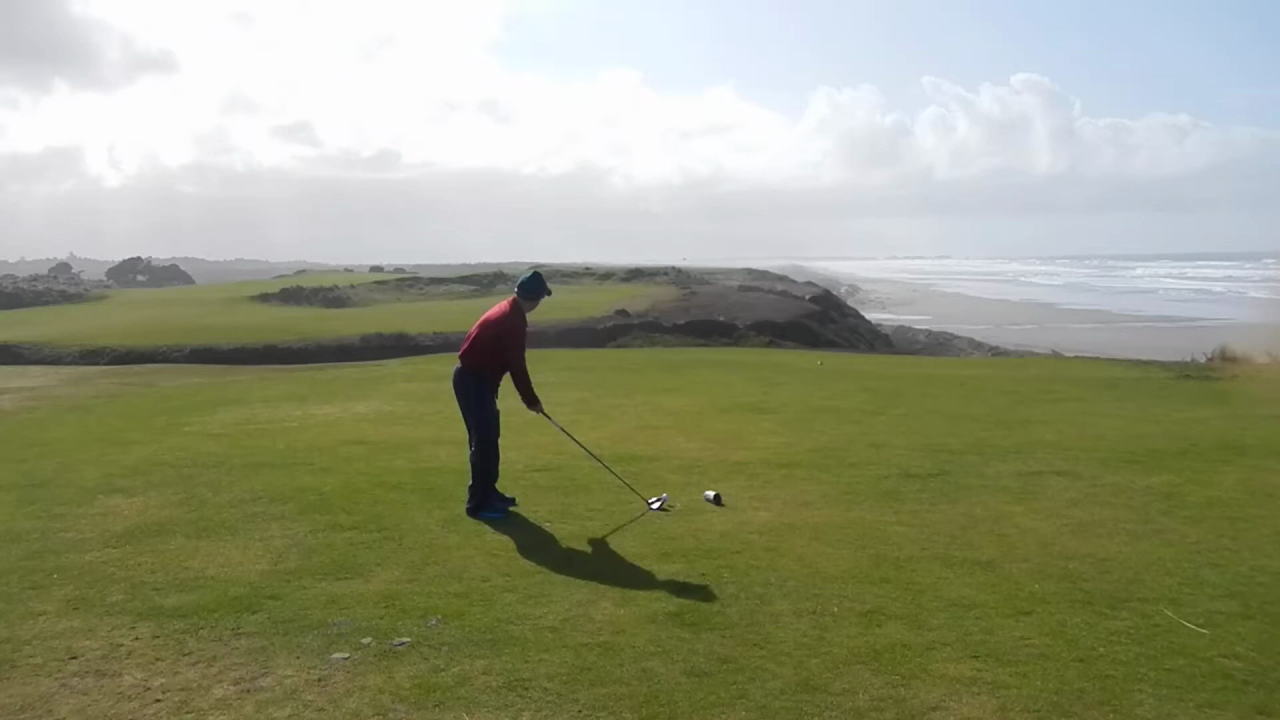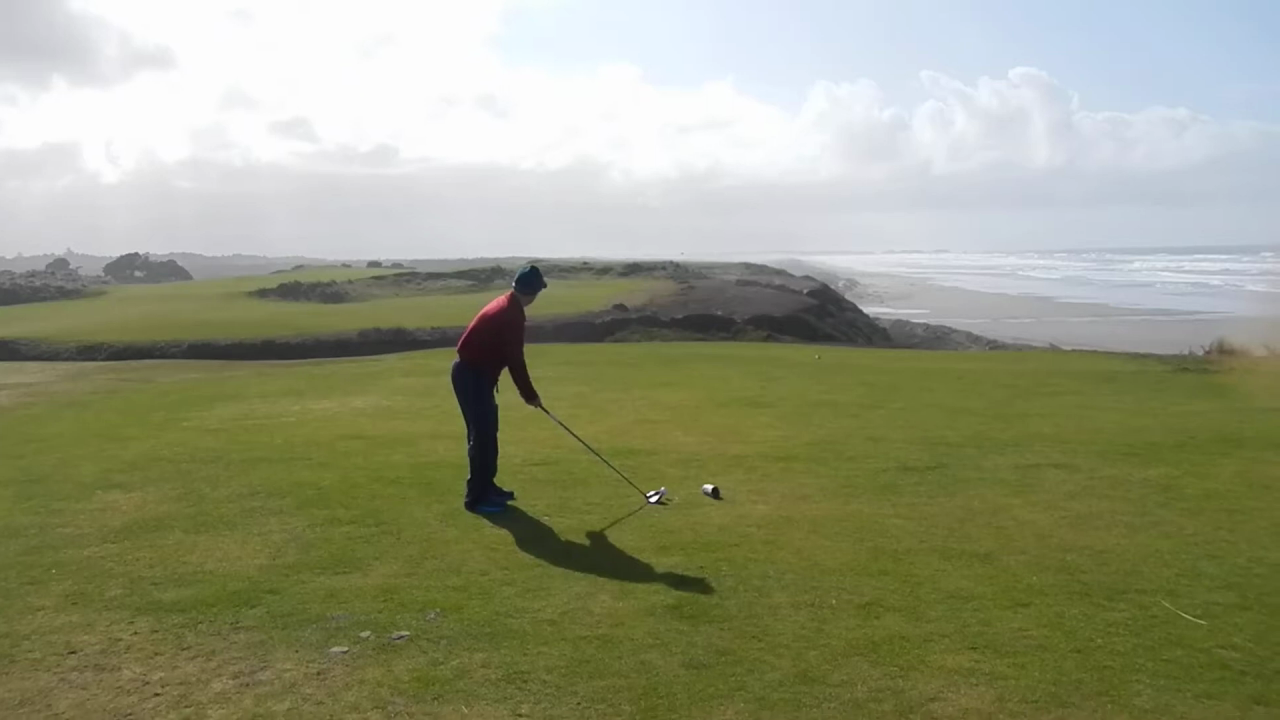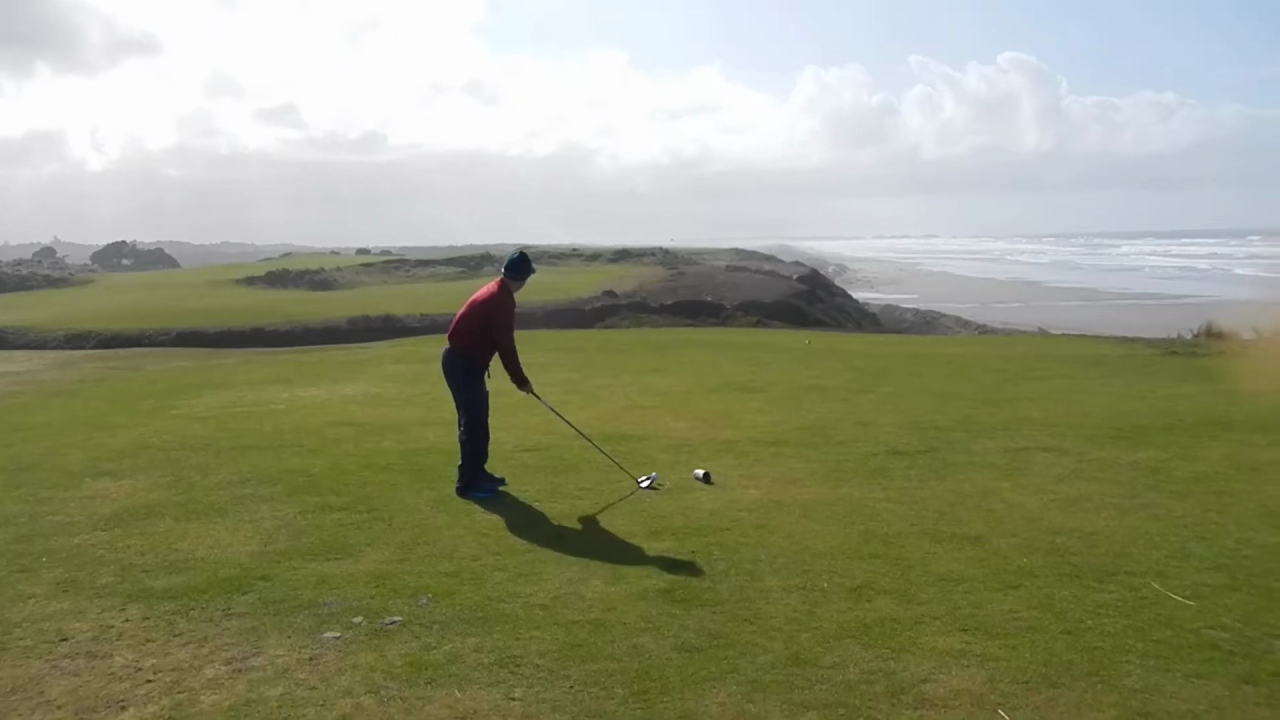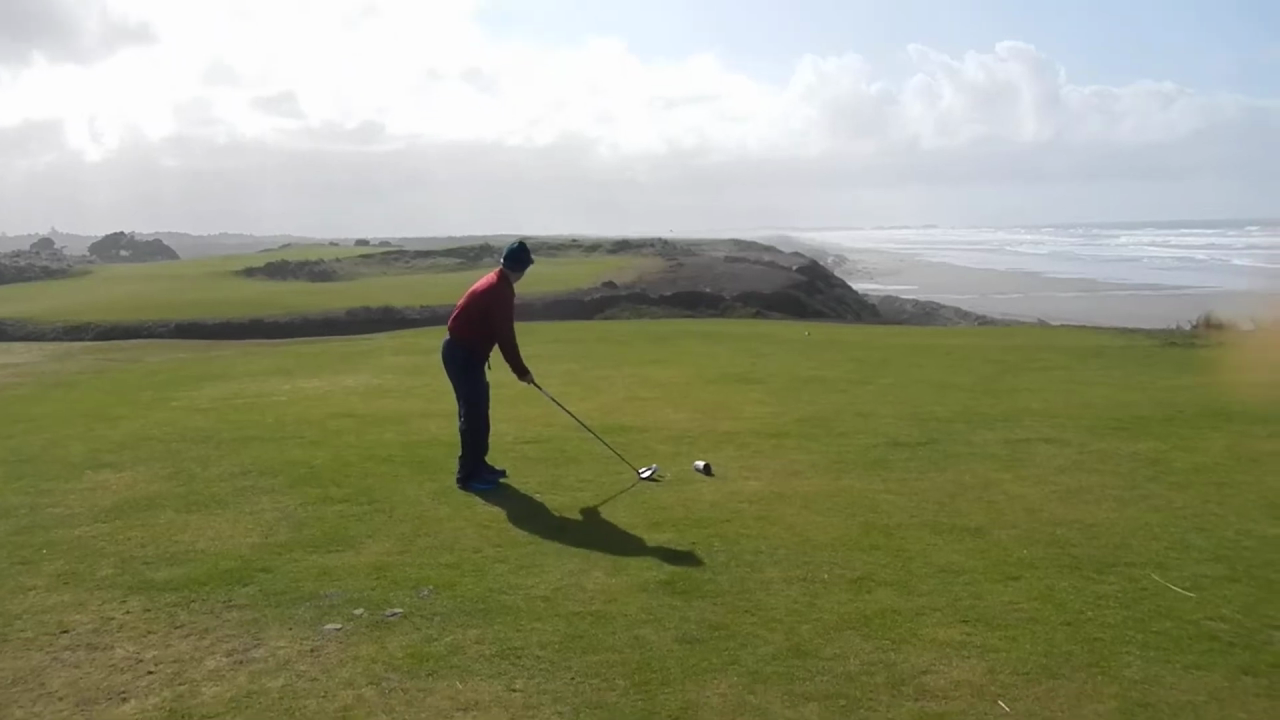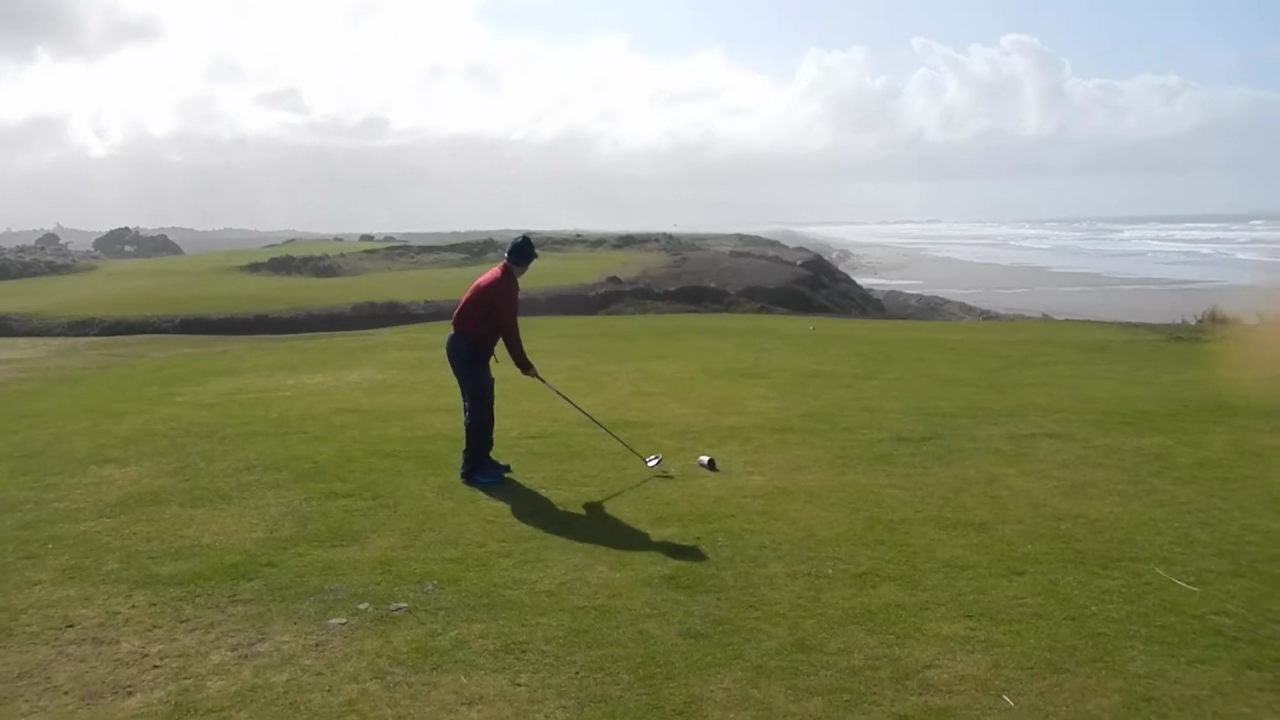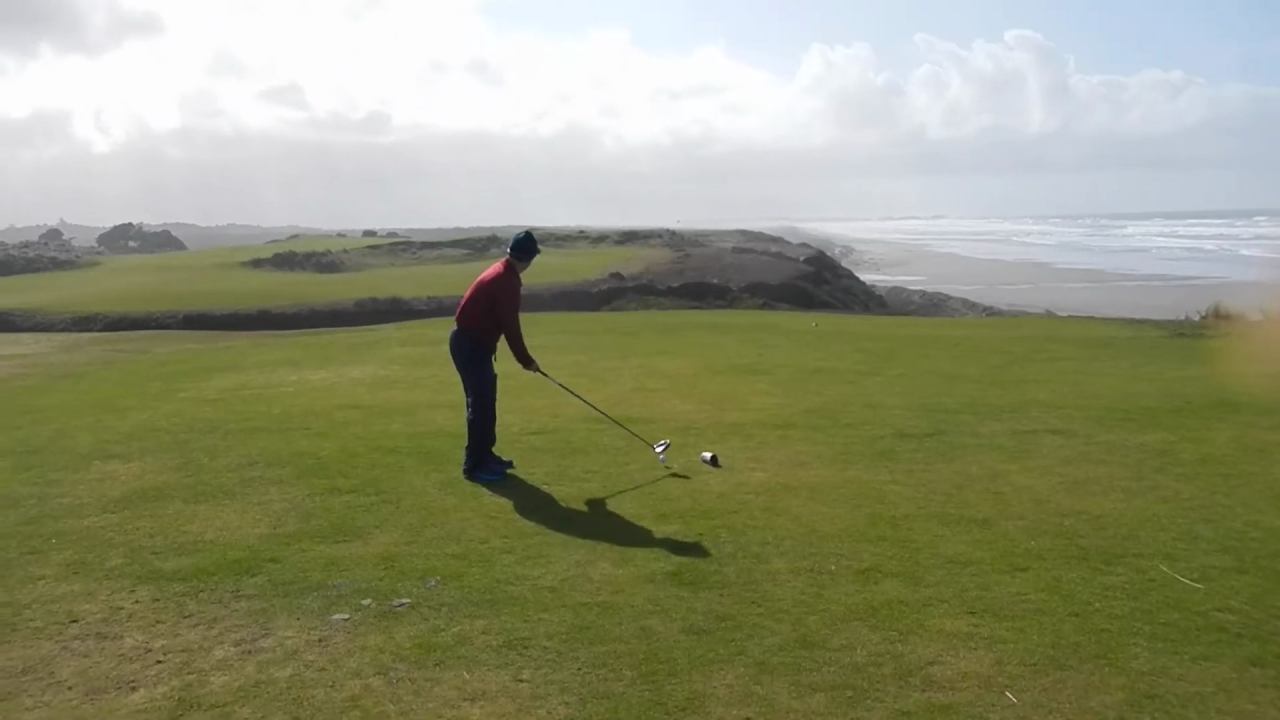
dt=0.1s
person 1, frame 1
left shoulder: (507, 311)
right shoulder: (512, 320)
left elbow: (511, 362)
right elbow: (517, 366)
left wrist: (529, 398)
right wrist: (532, 400)
left hip: (475, 377)
right hip: (473, 380)
left knee: (488, 438)
right knee: (484, 440)
left ankle: (488, 493)
right ankle: (477, 503)
person 1, frame 2
left shoulder: (505, 306)
right shoulder: (510, 315)
left elbow: (509, 357)
right elbow: (515, 361)
left wrist: (527, 392)
right wrist: (530, 394)
left hip: (473, 371)
right hip: (472, 375)
left knee: (486, 432)
right knee: (482, 434)
left ankle: (486, 487)
right ankle: (476, 497)
person 1, frame 3
left shoulder: (495, 292)
right shoulder: (501, 300)
left elbow: (501, 342)
right elbow: (506, 346)
left wrist: (517, 378)
right wrist: (521, 380)
left hip: (465, 358)
right hip: (462, 361)
left knee: (478, 418)
right knee: (473, 421)
left ankle: (478, 472)
right ankle: (467, 482)
person 1, frame 4
left shoulder: (495, 282)
right shoulder: (500, 291)
left elbow: (500, 333)
right elbow: (506, 337)
left wrist: (518, 368)
right wrist: (521, 370)
left hip: (465, 349)
right hip: (463, 353)
left knee: (478, 409)
right knee: (473, 412)
left ankle: (478, 464)
right ankle: (468, 474)
person 1, frame 5
left shoulder: (499, 277)
right shoulder: (504, 285)
left elbow: (502, 326)
right elbow: (509, 331)
left wrist: (522, 362)
right wrist: (524, 364)
left hip: (470, 344)
right hip: (467, 347)
left knee: (483, 403)
right knee: (478, 406)
left ankle: (482, 459)
right ankle: (472, 468)
person 1, frame 6
left shoulder: (501, 272)
right shoulder: (506, 280)
left elbow: (504, 322)
right elbow: (510, 326)
left wrist: (523, 357)
right wrist: (525, 359)
left hip: (472, 340)
right hip: (470, 343)
left knee: (485, 399)
right knee: (481, 402)
left ankle: (485, 455)
right ankle: (474, 464)
